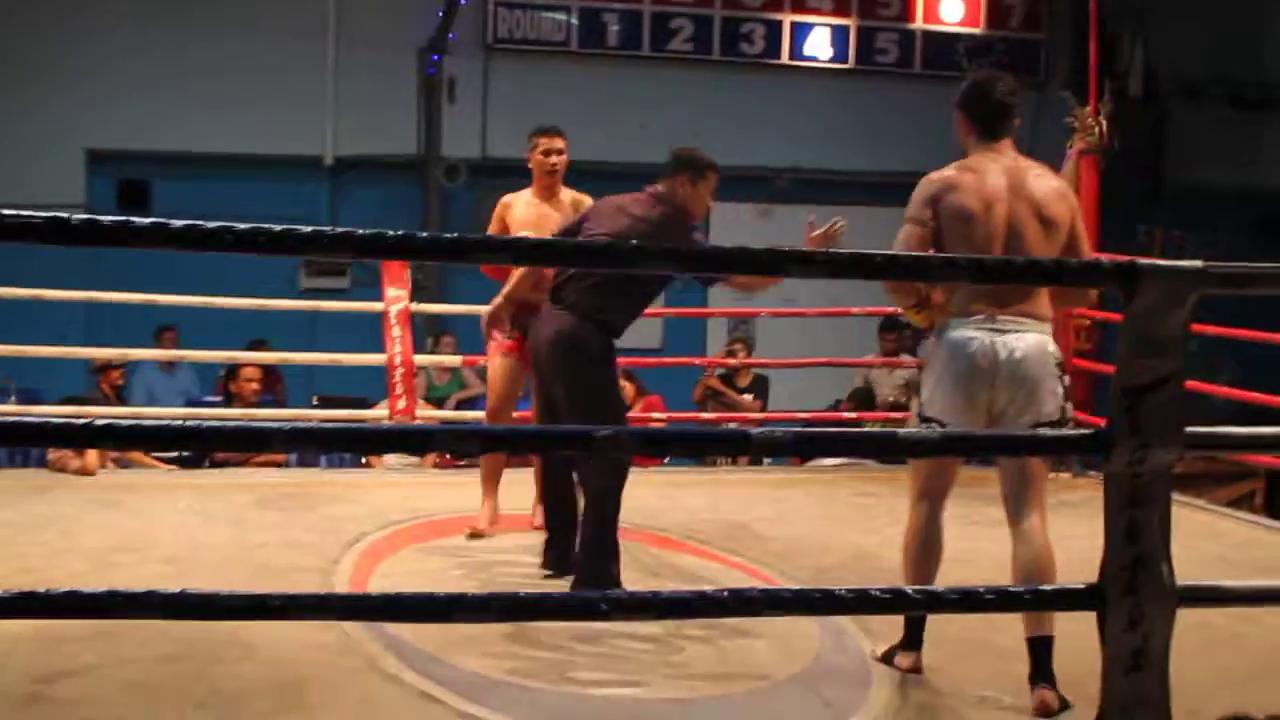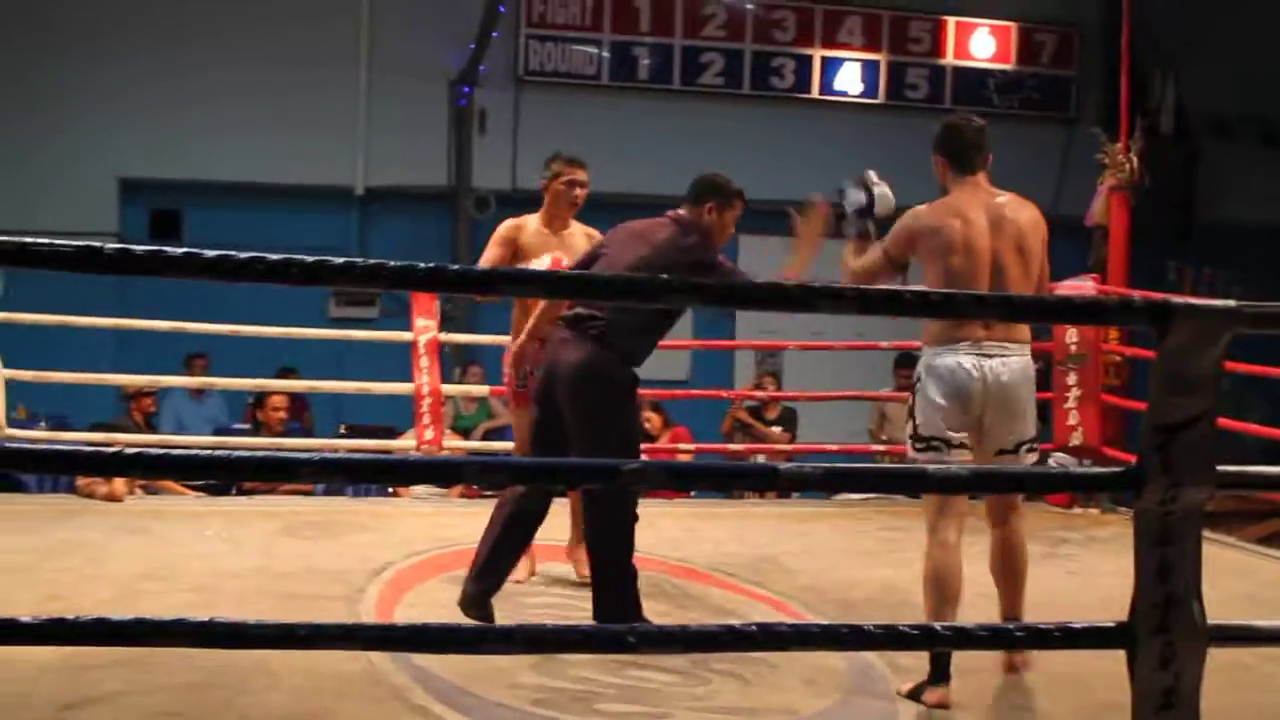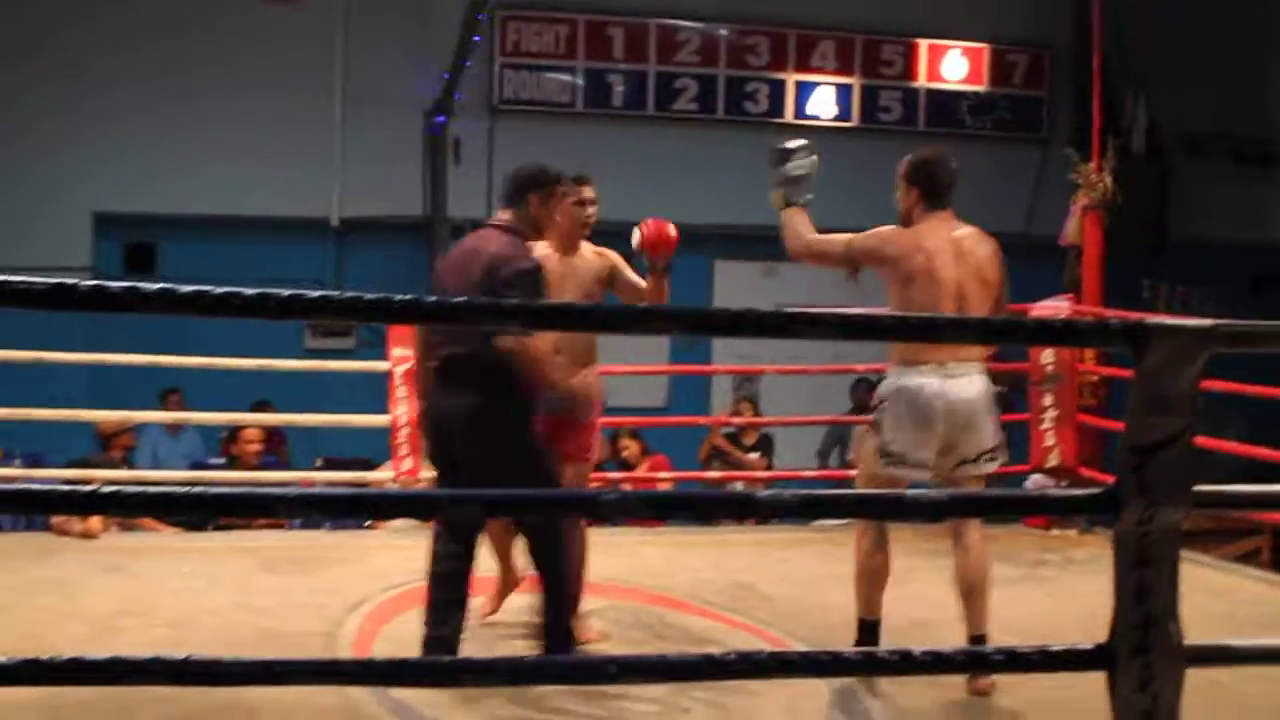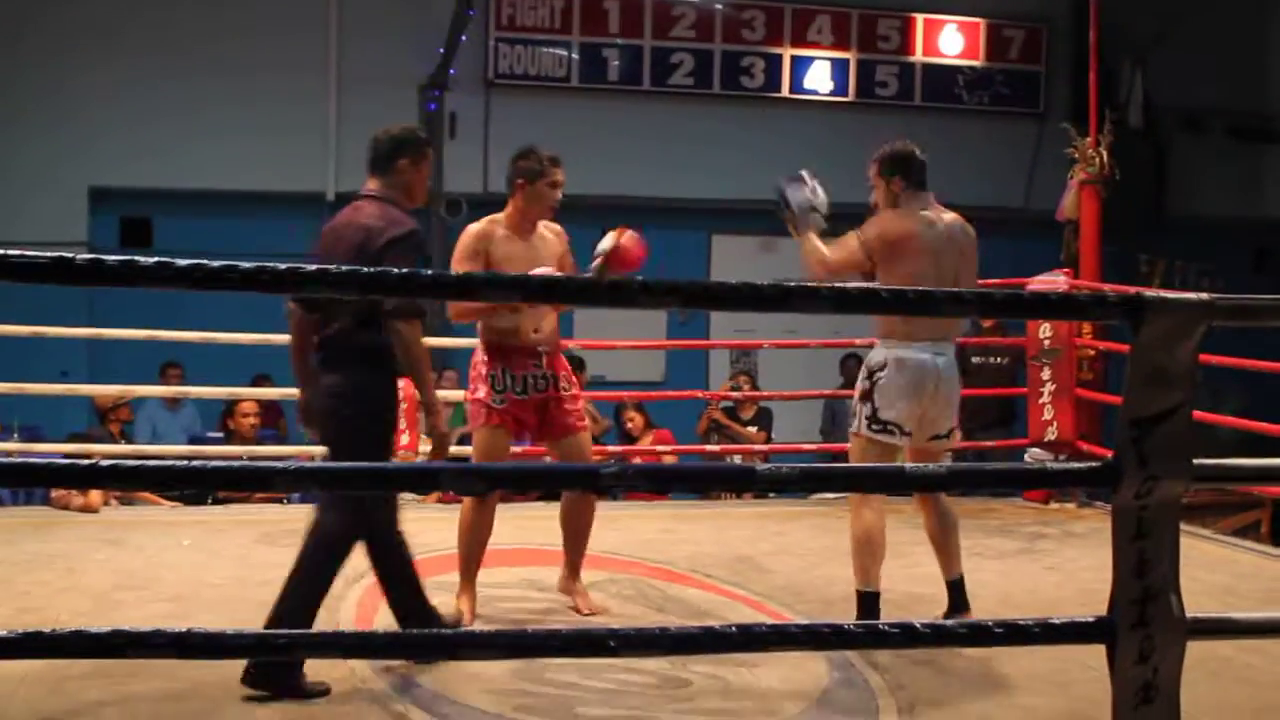
dt=0.5s
person 1, frame 1
left shoulder: (941, 186)
right shoulder: (1056, 190)
left elbow: (899, 279)
right elbow: (1083, 289)
left wrist: (925, 306)
left hip: (963, 345)
right hip: (1033, 348)
left knee: (927, 498)
right knee: (1028, 514)
left ankle: (911, 642)
person 1, frame 2
left shoulder: (927, 220)
right shoulder: (1030, 216)
left elbow: (857, 276)
left hip: (949, 367)
right hip: (1014, 366)
left knee: (945, 523)
right knee: (1006, 512)
left ankle: (940, 674)
right ankle: (1012, 640)
person 1, frame 3
left shoulder: (894, 243)
right shoulder: (987, 248)
left elbow: (801, 246)
right elbow: (997, 320)
left wrist: (790, 194)
left hip: (913, 388)
right hip: (972, 388)
left knee: (872, 516)
right knee: (966, 526)
left ankle: (868, 640)
person 1, frame 4
left shoulder: (895, 223)
right shoulder: (963, 231)
left elbow: (824, 268)
left wrist: (802, 219)
left hip: (897, 362)
right hip: (942, 365)
left knee: (866, 494)
right knee: (930, 487)
left ankle: (869, 614)
right ankle: (958, 604)
person 2, frame 1
left shoulder: (613, 205)
right shoulder: (673, 232)
right elbow: (745, 281)
left wrist: (506, 299)
right wrist: (808, 253)
left hip: (547, 327)
right hip: (583, 339)
left knee: (559, 450)
right knee: (605, 457)
left ankle: (560, 554)
right ankle: (594, 579)
person 2, frame 2
left shoulder: (629, 231)
right shoulder: (694, 255)
left wrist: (527, 336)
right wrist: (807, 246)
left hip: (563, 352)
right hip: (603, 369)
left knee: (534, 478)
right knee: (612, 495)
left ankle: (478, 587)
right ankle: (618, 613)
person 2, frame 3
left shoulder: (457, 252)
right shoulder: (519, 262)
left elbow: (426, 331)
right elbow: (513, 344)
left wrist: (428, 397)
right wrist: (568, 385)
left hip: (445, 402)
right hip: (493, 408)
left knee: (456, 528)
right knee: (547, 526)
left ankle: (439, 648)
right ankle: (560, 645)
person 2, frame 4
left shoulder: (336, 225)
right shoulder: (399, 230)
left elbow: (299, 313)
right elbow: (400, 327)
left wrist: (308, 384)
right wrist: (430, 406)
left hip: (329, 383)
right hip: (366, 388)
left knee: (373, 510)
right knee: (342, 521)
left ankle: (420, 623)
right ankle: (274, 665)
person 3, frame 1
left shoulder: (580, 205)
right shoulder: (509, 204)
right wrist: (497, 264)
right hip: (514, 313)
right knee: (496, 406)
left ankle: (542, 500)
right ankle: (489, 501)
person 3, frame 2
left shoulder: (592, 239)
right shoulder: (514, 230)
right wrist: (527, 271)
right hip: (530, 352)
right knee: (527, 452)
left ankle: (578, 543)
right ankle: (524, 551)
person 3, frame 3
left shoulder: (603, 261)
right shoulder: (523, 256)
left elbow: (651, 304)
left wrist: (659, 268)
left ankle: (572, 609)
right ankle: (507, 574)
person 3, frame 4
left shoulder: (555, 236)
right shoulder: (480, 236)
right elbow: (457, 309)
left wrist: (604, 262)
left hip: (551, 365)
right hip: (500, 368)
right knee: (486, 485)
left ankle: (571, 576)
right ankle: (466, 590)
